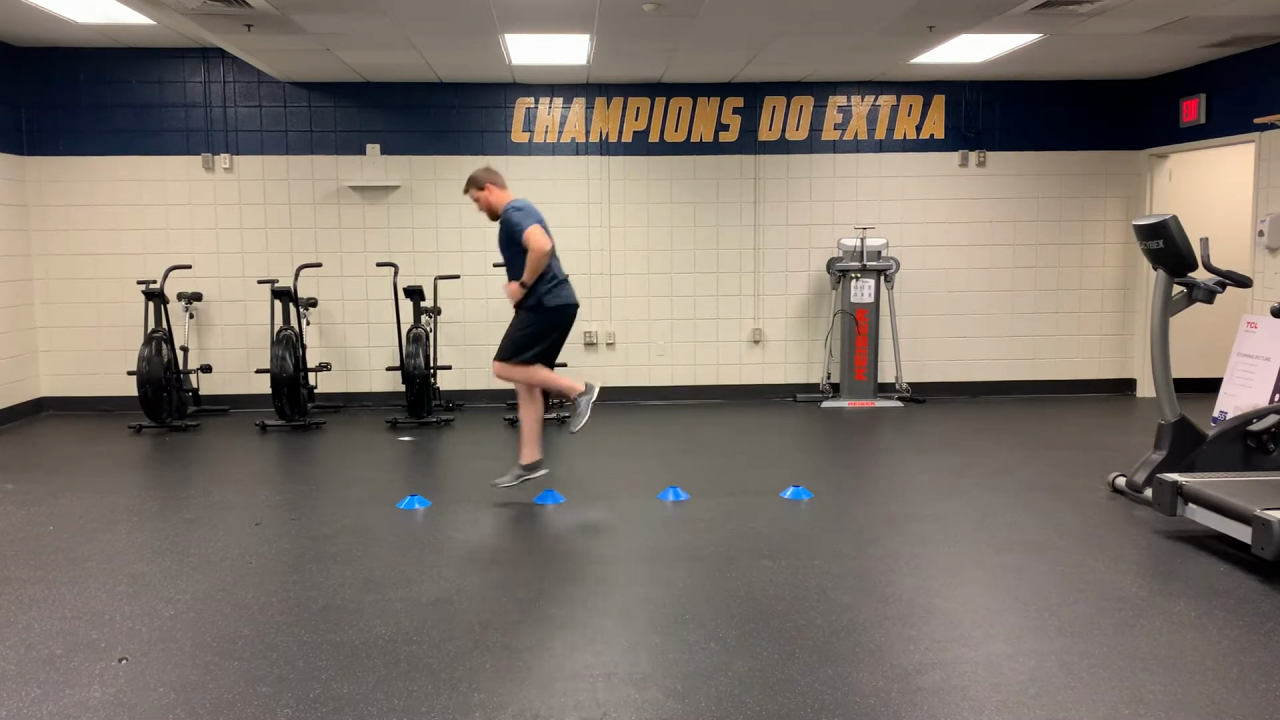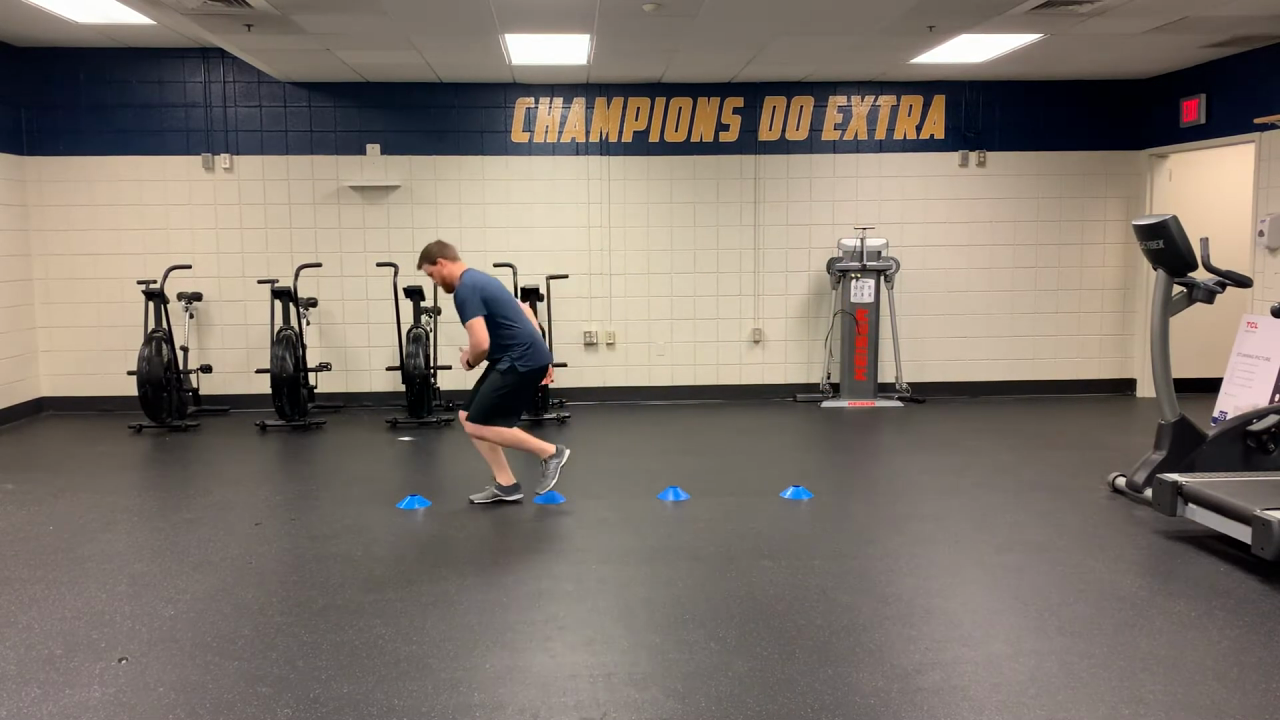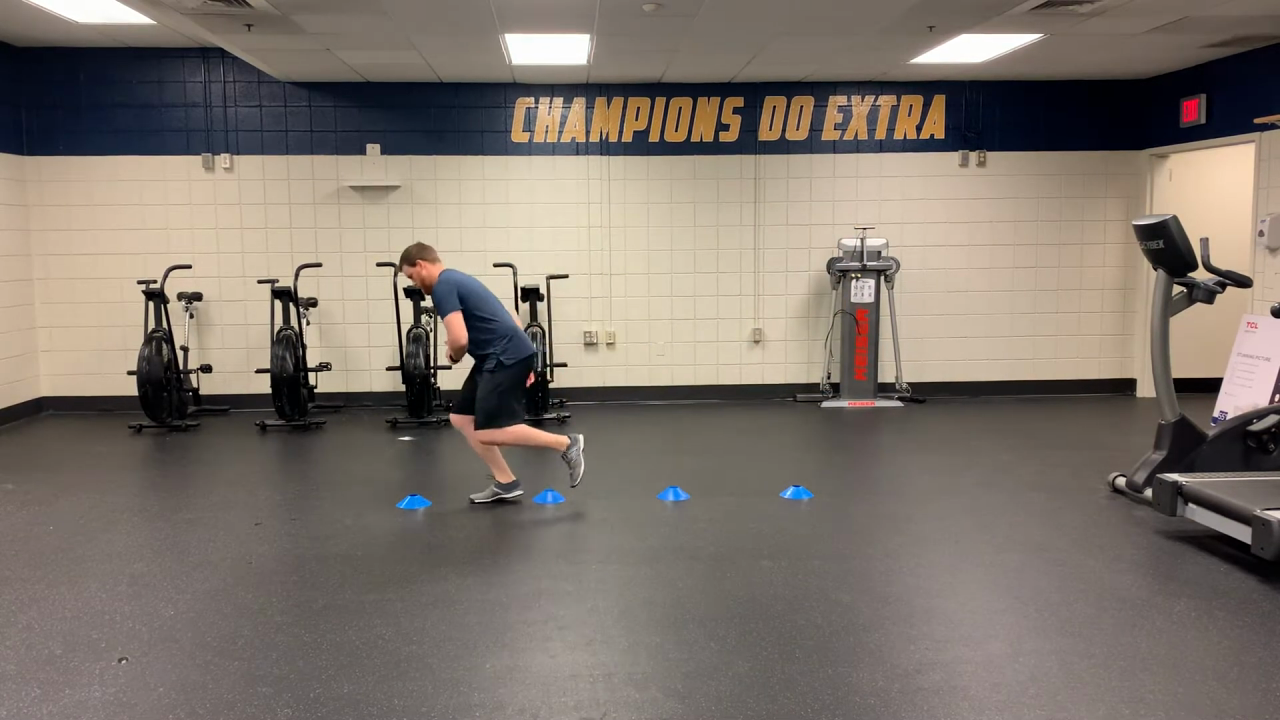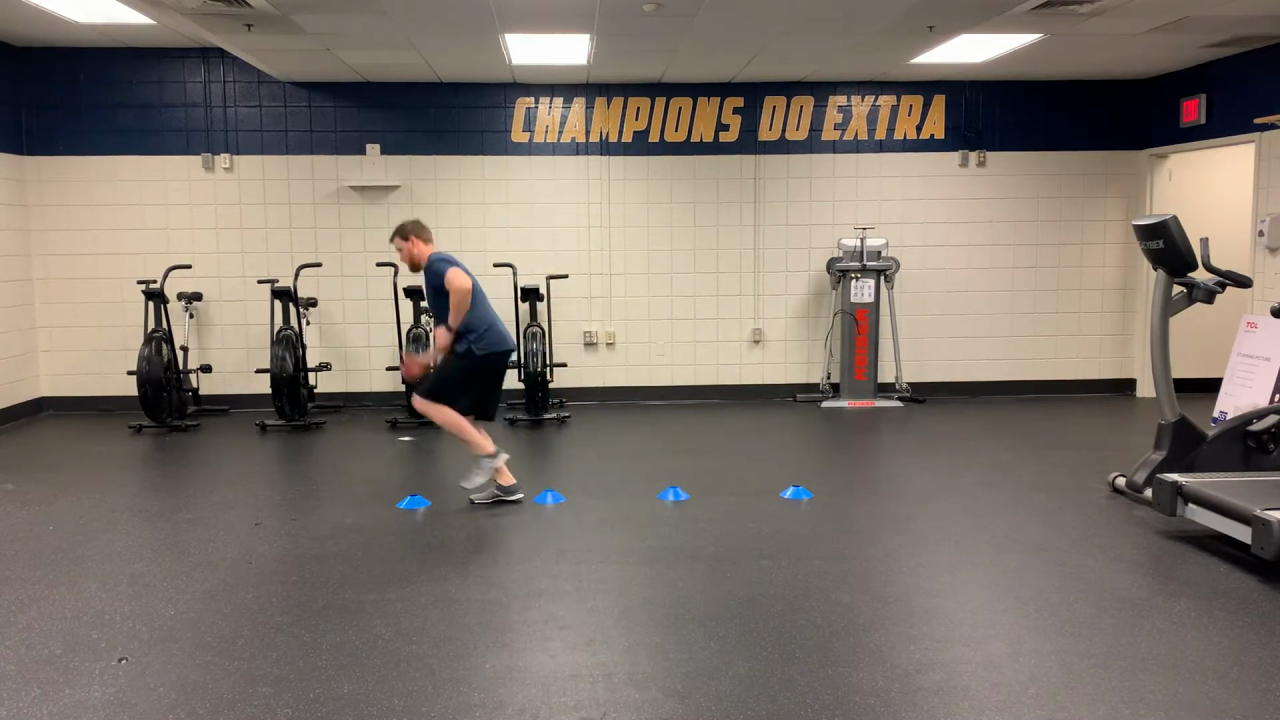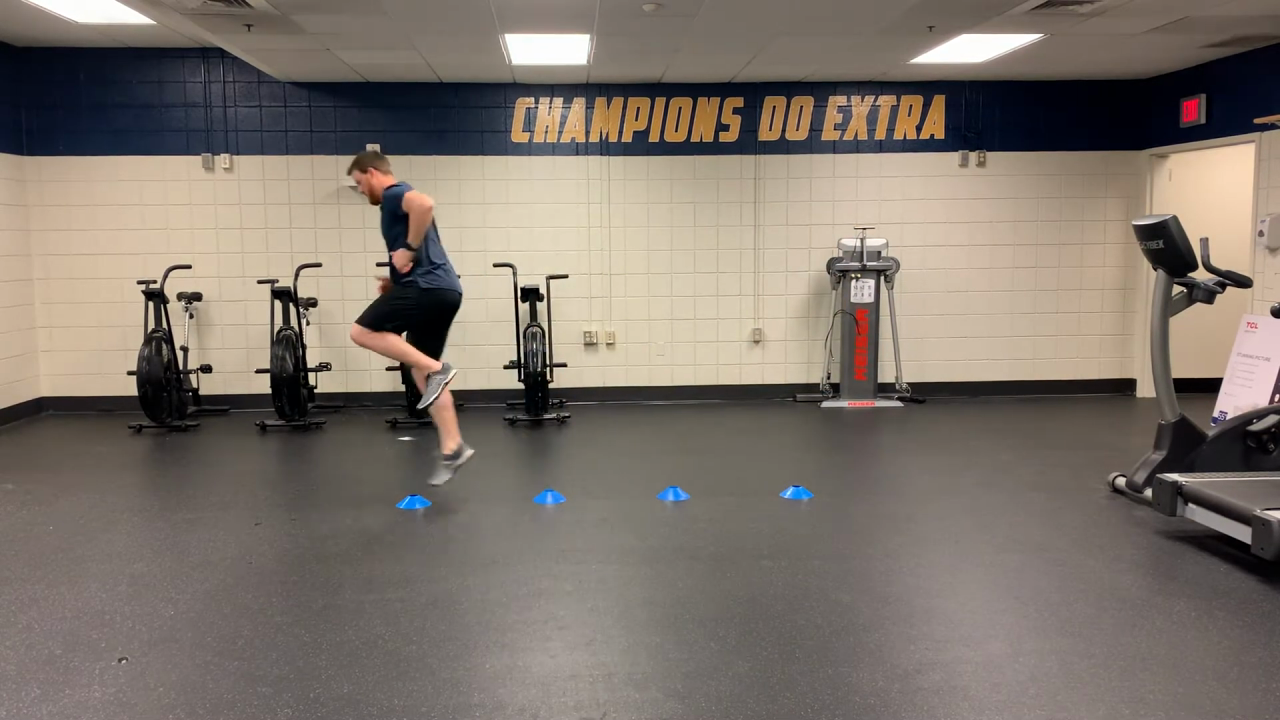
dt=0.3s
person 1, frame 1
left shoulder: (513, 214)
right shoulder: (518, 213)
left elbow: (543, 246)
right elbow: (542, 251)
left wrist: (522, 285)
left hip: (547, 304)
right hip: (551, 304)
left knee: (505, 368)
right knee: (526, 379)
left ankle: (579, 389)
right ankle: (530, 462)
person 1, frame 2
left shoulder: (466, 291)
right shoulder: (478, 280)
left elbow: (481, 344)
right elbow: (525, 311)
left wrist: (469, 361)
right wrist: (540, 357)
left hip: (520, 363)
right hip: (522, 359)
left knee: (476, 425)
right knee: (469, 417)
left ankle: (550, 452)
right ankle: (506, 485)
person 1, frame 3
left shoulder: (442, 287)
right shoulder: (457, 280)
left elbow: (459, 339)
right elbow: (506, 312)
left wrist: (453, 355)
right wrist: (525, 357)
left hip: (506, 358)
right hip: (500, 356)
left knee: (489, 432)
right knee: (461, 418)
left ankle: (566, 444)
right ankle: (505, 482)
person 1, frame 4
left shoulder: (437, 263)
right shoulder: (439, 266)
left elbow: (463, 287)
left wrist: (449, 332)
right wrist: (430, 360)
left hip: (480, 348)
right hip: (494, 347)
left knee: (425, 402)
right knee: (470, 420)
left ankle: (489, 452)
right ankle: (506, 483)
person 1, frame 5
left shoulder: (394, 195)
right shoulder: (398, 201)
left elbow: (424, 203)
left wrist: (409, 250)
right wrist: (394, 281)
left hip: (426, 287)
right hip: (443, 290)
left knee: (363, 332)
right knee: (426, 373)
left ankle: (434, 367)
right ankle: (453, 448)
